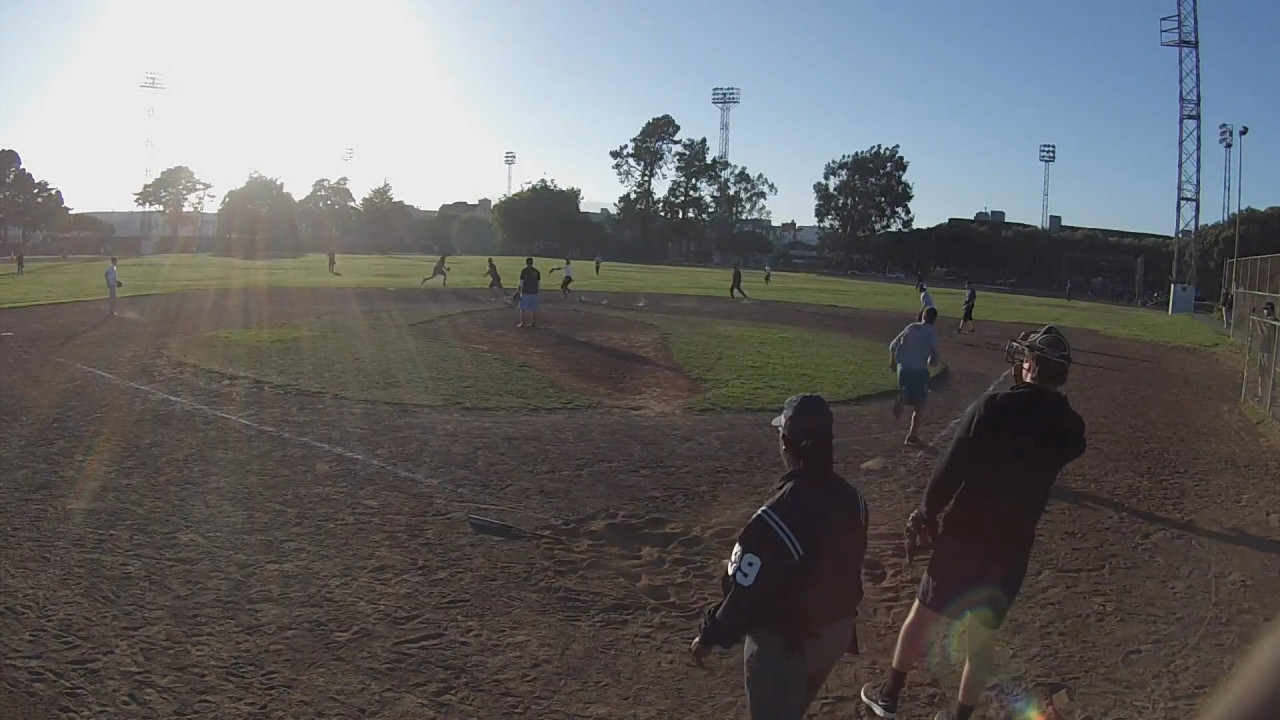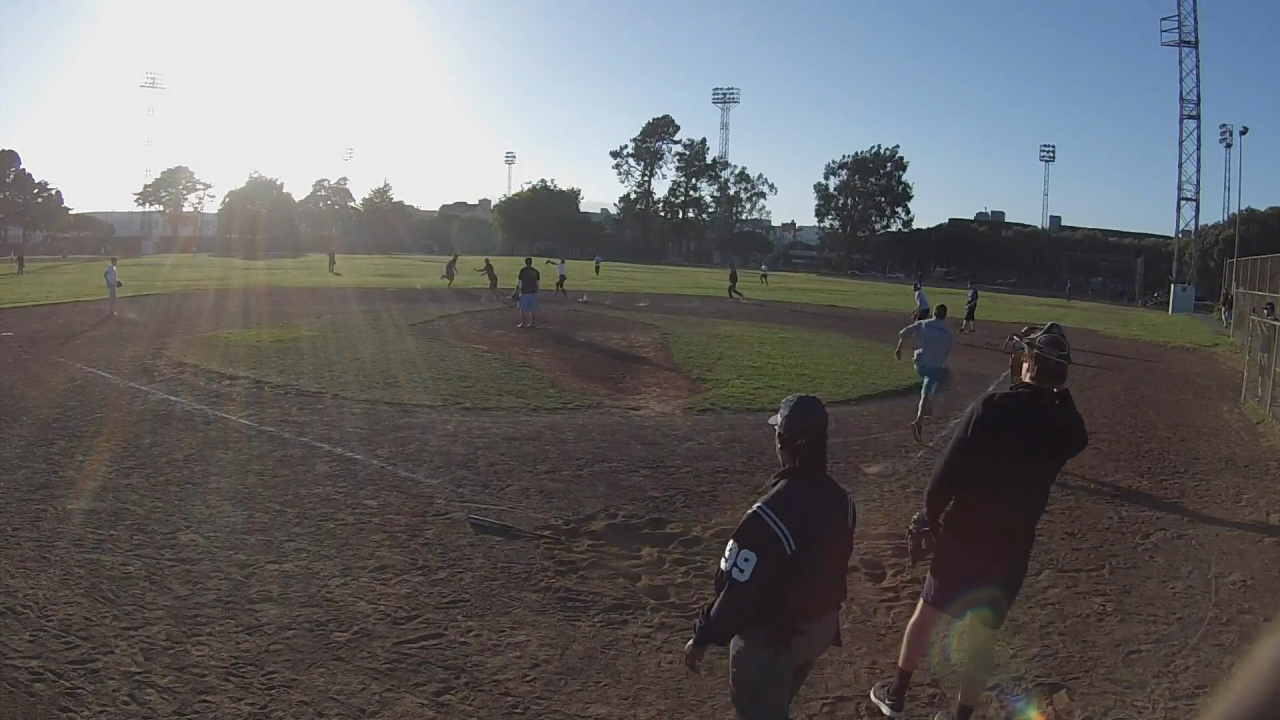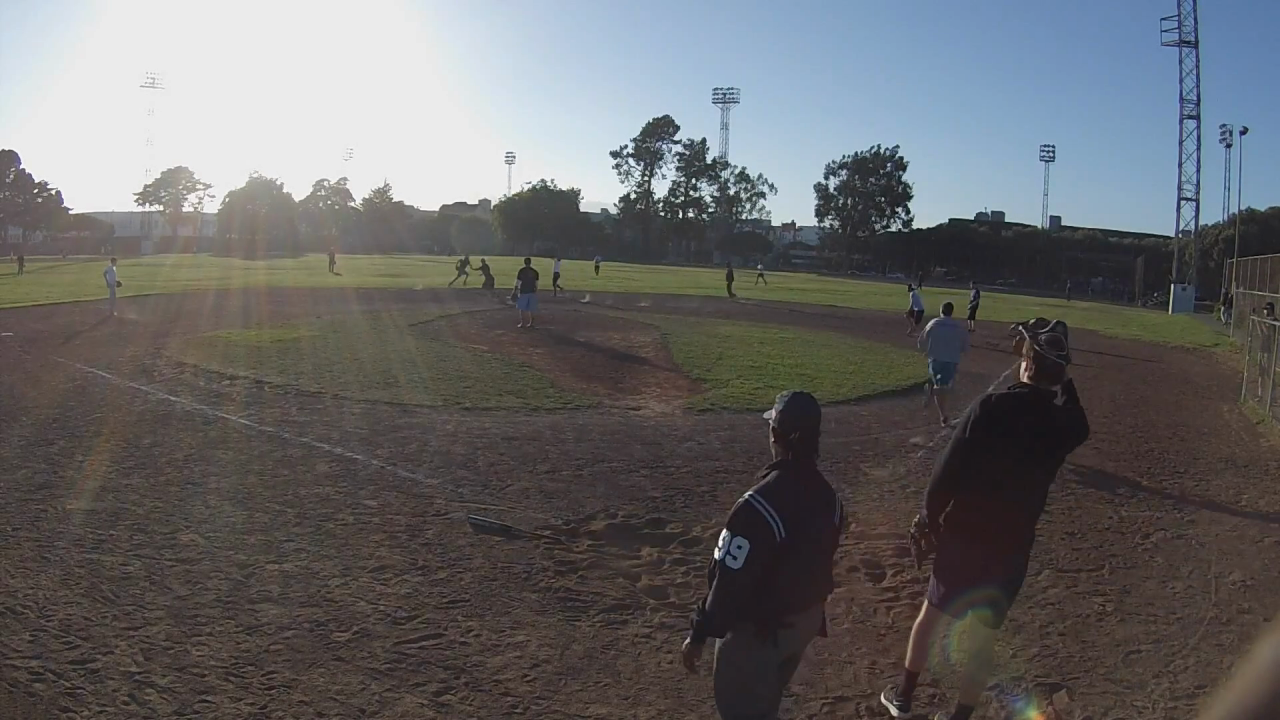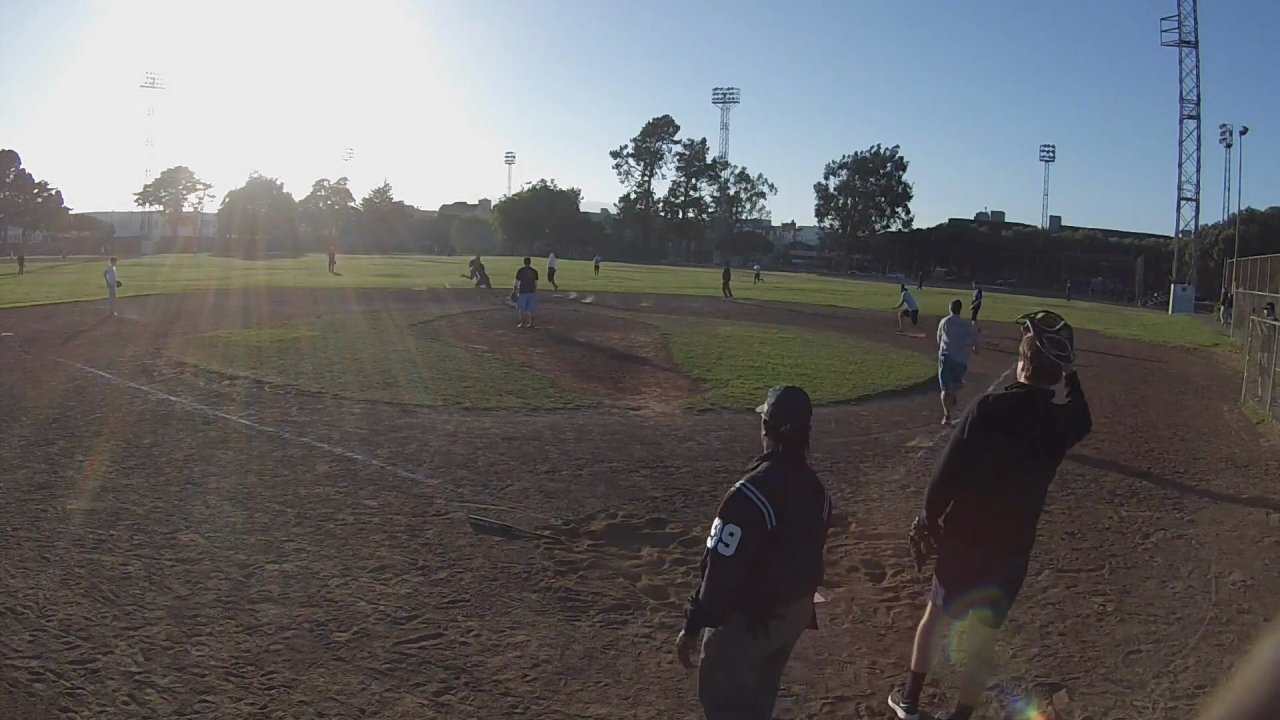
dt=0.1s
person 1, frame 1
left shoulder: (993, 407)
right shoulder: (1068, 425)
left elbow: (952, 466)
left wrist: (927, 511)
right wrist: (1053, 395)
left hip: (964, 533)
right hip: (1012, 545)
left knee: (923, 614)
right knee: (981, 637)
person 1, frame 2
left shoulder: (992, 407)
right shoulder: (1064, 426)
left elbow: (950, 468)
left wrist: (929, 513)
right wrist: (1059, 390)
left hip: (964, 532)
right hip: (1012, 545)
left knee: (929, 612)
right knee: (982, 636)
person 1, frame 3
left shoulder: (990, 406)
right shoulder: (1062, 424)
left elbow: (949, 468)
left wrist: (930, 515)
right wrist: (1063, 382)
left hip: (963, 533)
right hip: (1012, 544)
left knee: (933, 613)
right knee: (982, 636)
person 1, frame 4
left shoulder: (987, 408)
right shoulder: (1060, 423)
left elbow: (949, 469)
right elbow: (1082, 420)
left wrist: (929, 516)
right wrist: (1070, 374)
left hip: (964, 533)
right hip: (1012, 544)
left knee: (937, 614)
right knee: (983, 635)
person 2, frame 1
left shoulder: (777, 518)
right shoulder: (851, 499)
left elbow: (746, 593)
left wrist: (710, 636)
left hip: (784, 641)
right hip: (837, 630)
person 2, frame 2
left shoulder: (770, 514)
right shoulder: (840, 500)
left elbow: (739, 590)
left wrist: (703, 636)
left hip: (770, 636)
right hip: (819, 625)
person 2, frame 3
left shoulder: (760, 502)
right shoulder: (828, 496)
left elbow: (731, 579)
left wrist: (699, 633)
left hip: (757, 628)
right hip: (806, 618)
person 2, frame 4
left shoulder: (752, 492)
right shoulder: (815, 488)
left elbow: (723, 570)
left wrist: (694, 623)
left hip: (746, 618)
right hip: (796, 610)
